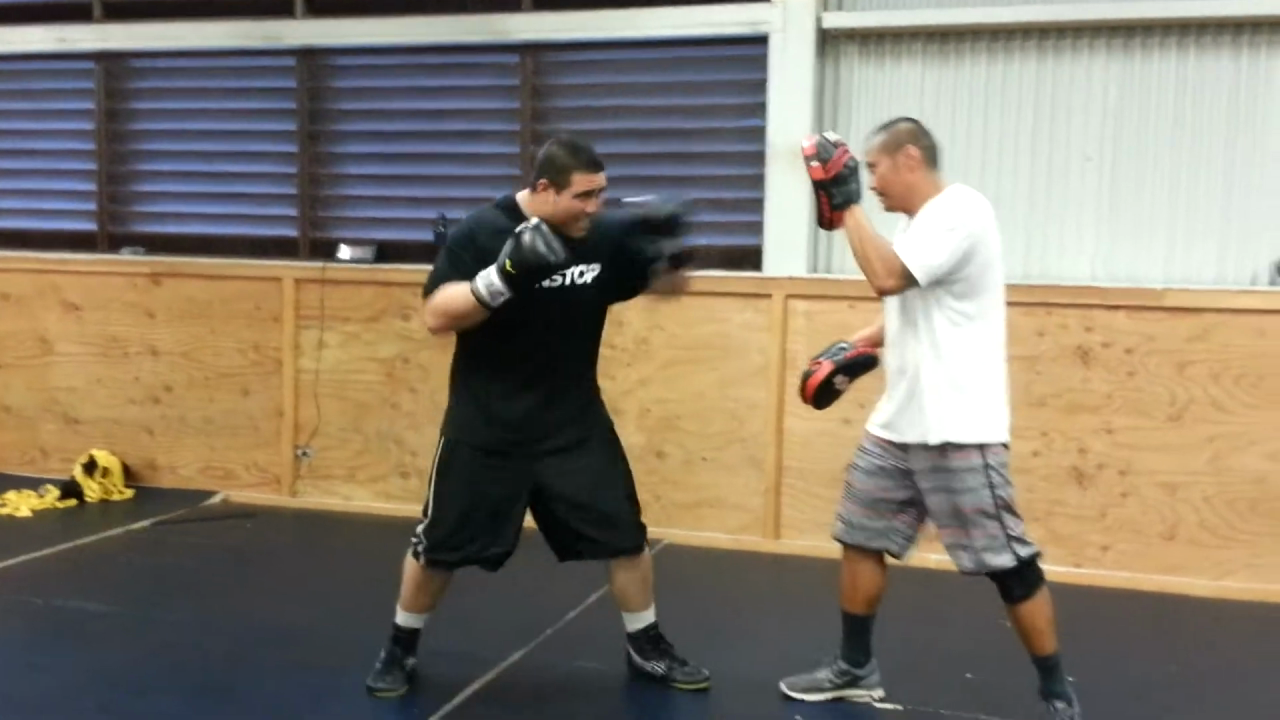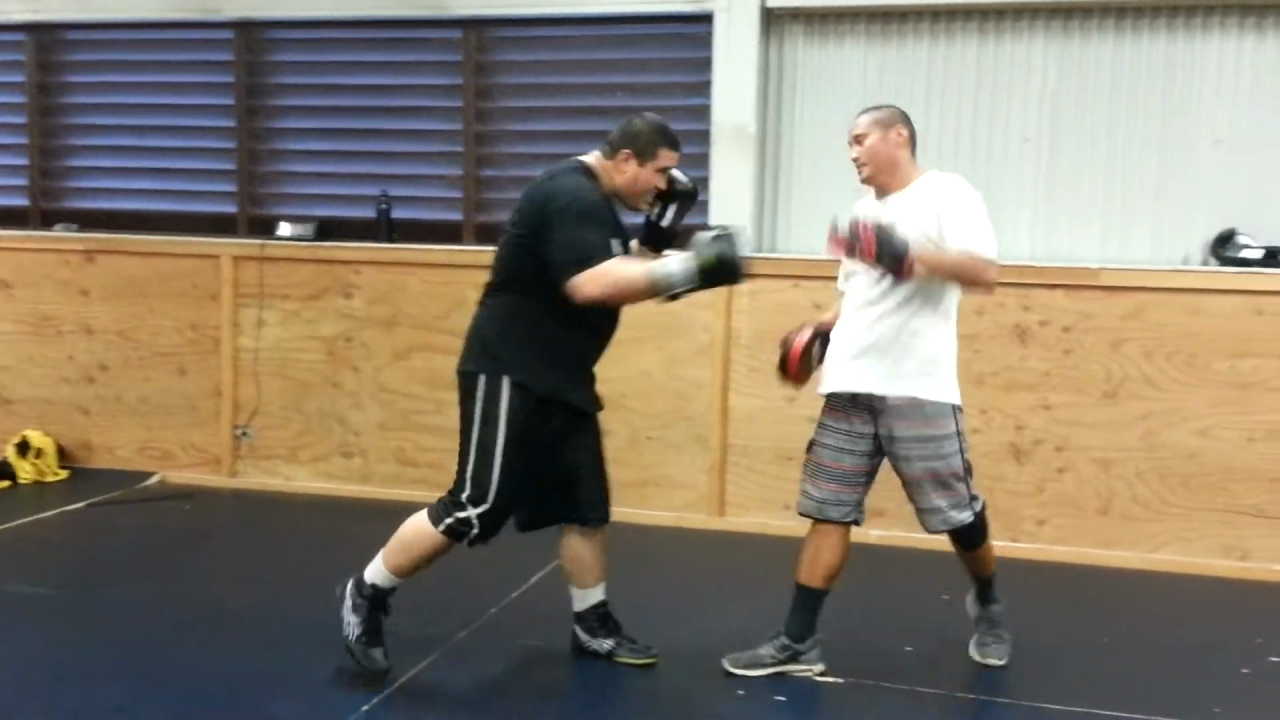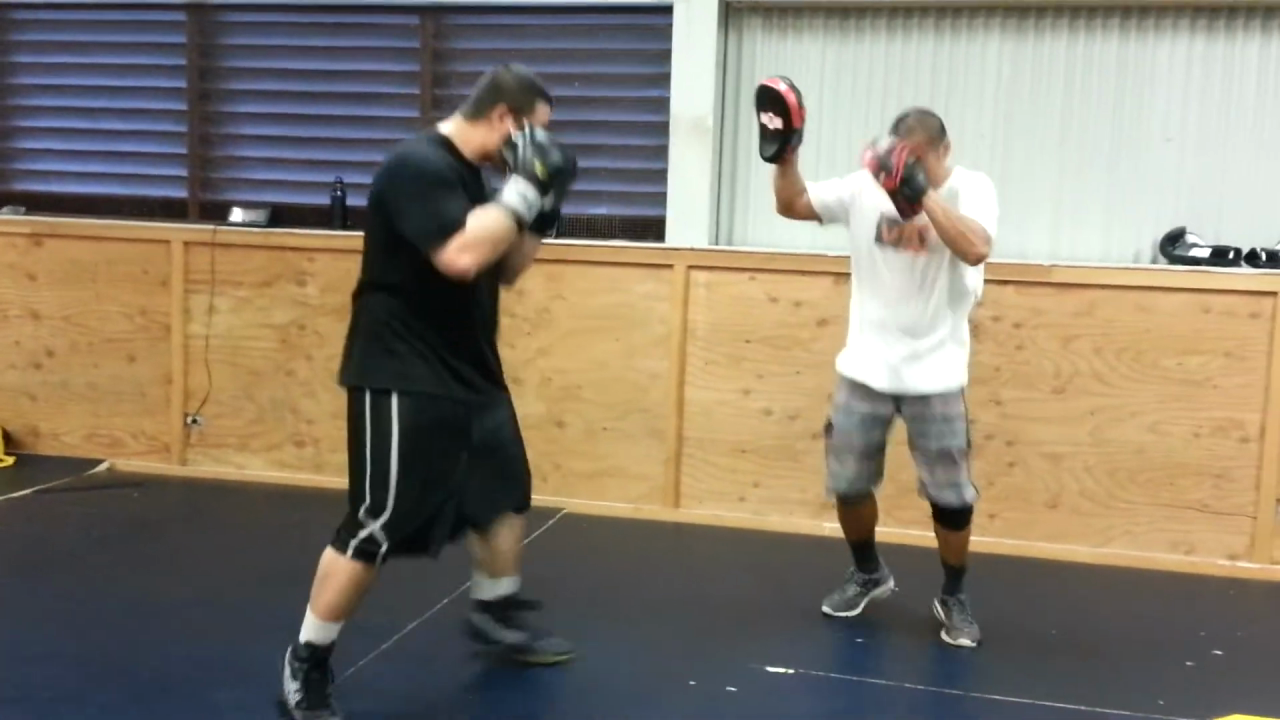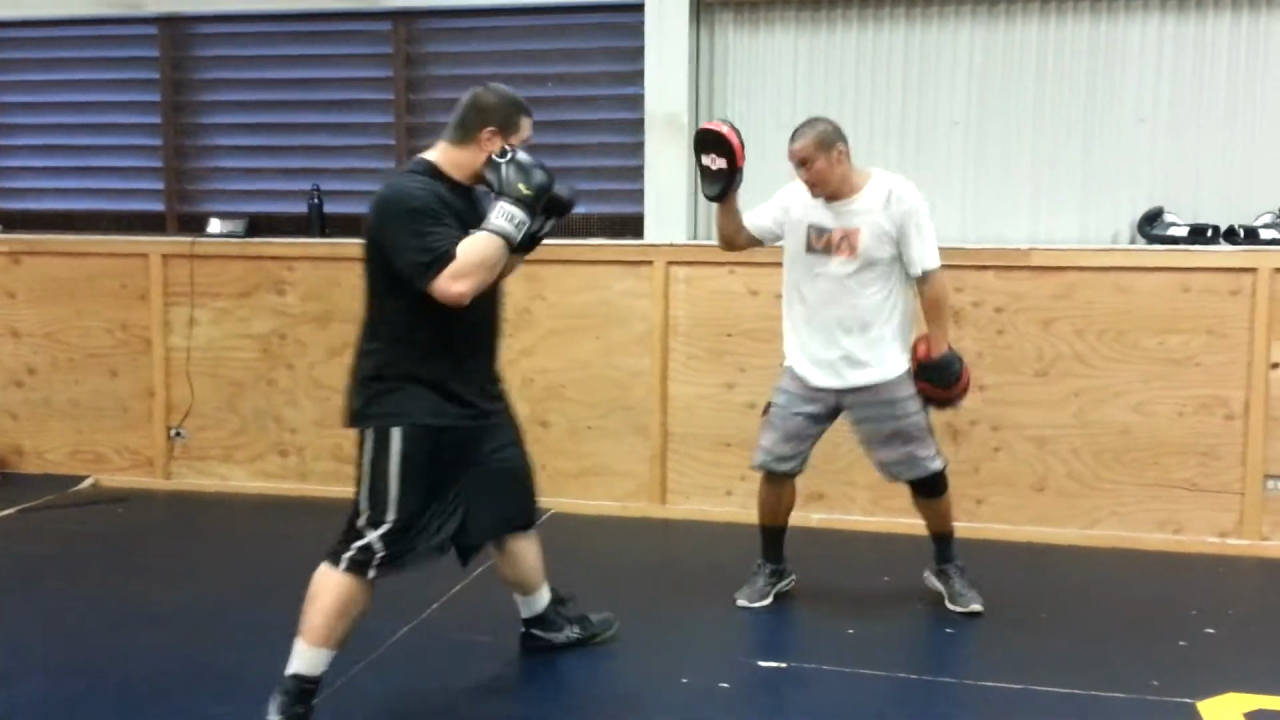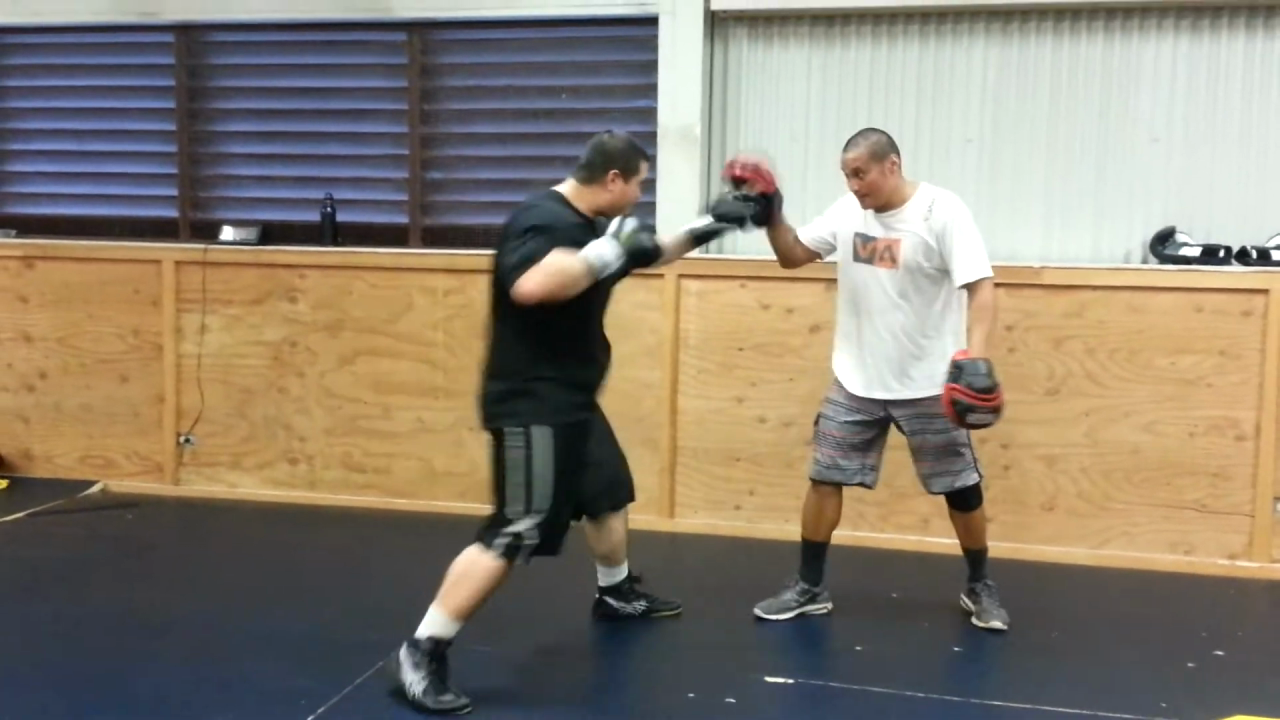
dt=0.5s
person 1, frame 1
left shoulder: (604, 234)
right shoulder: (479, 231)
left elbow: (664, 277)
right elbow: (436, 317)
left wrist: (667, 237)
right wrist: (504, 274)
left hip: (570, 416)
right hip: (487, 423)
left knee: (623, 537)
right knee: (438, 546)
left ankle: (648, 647)
right ankle: (401, 646)
person 1, frame 2
left shoulder: (603, 203)
right shoulder: (567, 196)
left elbow: (623, 272)
right elbow: (591, 285)
left wrist: (663, 227)
right wrist: (689, 268)
left hip: (560, 378)
right hip: (512, 374)
left knee: (584, 506)
right knee: (473, 510)
left ankle: (592, 624)
right ankle: (367, 595)
person 1, frame 3
left shoulder: (471, 173)
right shoulder: (417, 167)
left elbow: (507, 267)
right elbow: (462, 256)
left wrist: (540, 207)
right wrist: (525, 186)
left hip: (469, 370)
right hip: (403, 377)
left knee: (503, 494)
right knee: (375, 528)
left ankle: (498, 613)
right ankle: (307, 661)
person 1, frame 4
left shoulder: (462, 191)
right shoulder: (408, 198)
left elbow: (483, 268)
right elbow: (456, 283)
left wrist: (532, 222)
right wrist: (513, 208)
left hip: (472, 392)
right hip: (408, 403)
left knee: (511, 511)
right knee: (371, 546)
left ankle: (543, 621)
person 1, frame 5
left shoulder: (587, 222)
right shoulder: (544, 220)
left elbow: (648, 250)
right elbow: (532, 286)
left wrist: (706, 224)
right wrist: (607, 250)
left hip: (567, 395)
right hip: (528, 401)
left knee: (609, 490)
right knee: (516, 528)
left ankle: (617, 592)
right ankle: (422, 654)
person 2, frame 1
left shoulder: (962, 211)
right shoulder: (919, 222)
left elbow: (887, 277)
left wrist: (848, 203)
right wrist: (854, 348)
left hip: (961, 429)
right hip: (897, 423)
left knee: (1009, 563)
right knee: (860, 538)
right ankle: (856, 668)
person 2, frame 2
left shoulder: (949, 194)
right shoulder: (863, 211)
left elbow: (985, 271)
left wrist: (907, 255)
right wrist: (824, 328)
left hip: (918, 389)
right hip: (850, 388)
left knee: (958, 516)
right knee: (828, 512)
left ankle: (987, 608)
right ankle: (797, 642)
person 2, frame 3
left shoulder: (972, 189)
right shoulder: (865, 185)
left elbow: (974, 247)
right elbow: (793, 205)
left wrist: (922, 192)
right wrist: (784, 152)
left hip: (934, 378)
right hip: (864, 372)
left knee: (951, 499)
right knee: (848, 486)
left ankle: (953, 597)
right ankle: (868, 573)
person 2, frame 4
left shoulder: (897, 196)
right shoulder: (794, 200)
left elbow: (929, 275)
right elbow: (734, 239)
left wrist: (939, 343)
right wrist: (723, 193)
left hip: (880, 371)
right hip: (808, 369)
left knee: (925, 471)
right knee: (774, 465)
left ankle: (947, 567)
right ankle: (772, 568)
person 2, frame 5
left shoulder: (944, 212)
right shoulder: (848, 211)
left elbow: (979, 286)
right elbow: (795, 255)
left wrist: (977, 356)
right wrist: (771, 216)
left hip: (927, 385)
right hip: (856, 381)
left knee: (961, 486)
right knee: (825, 477)
left ankle: (979, 587)
right ankle: (809, 587)
